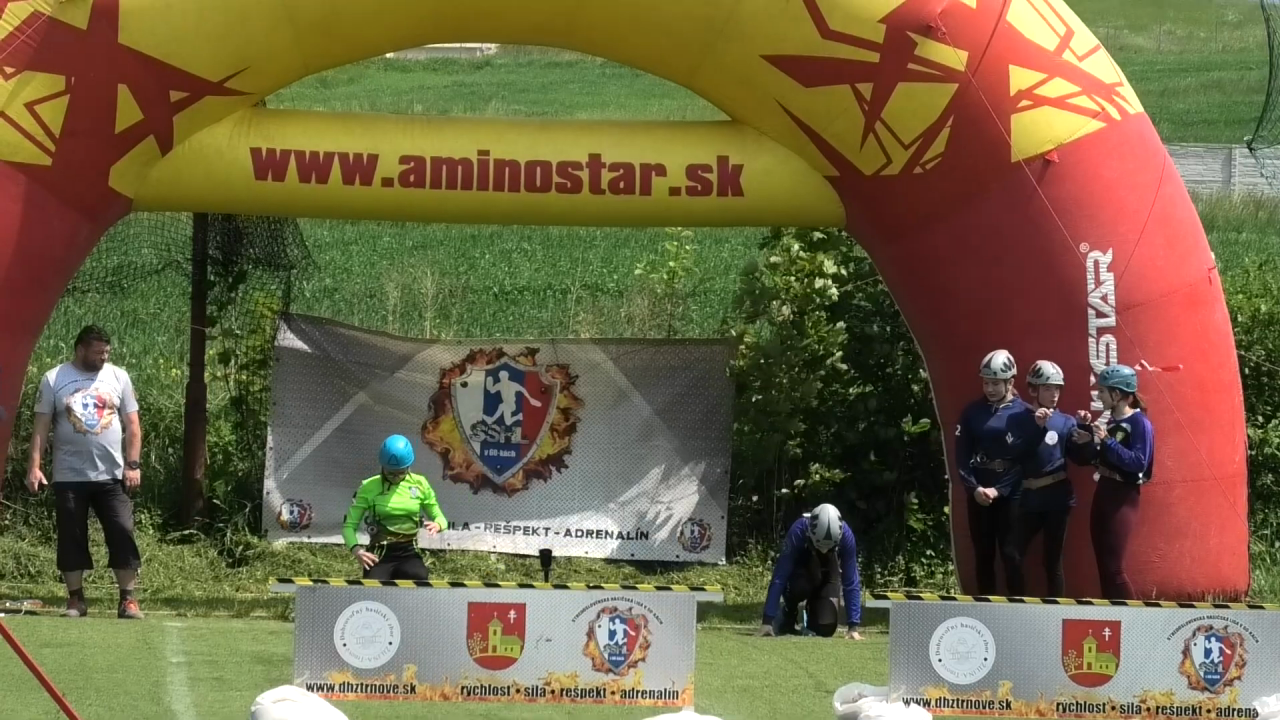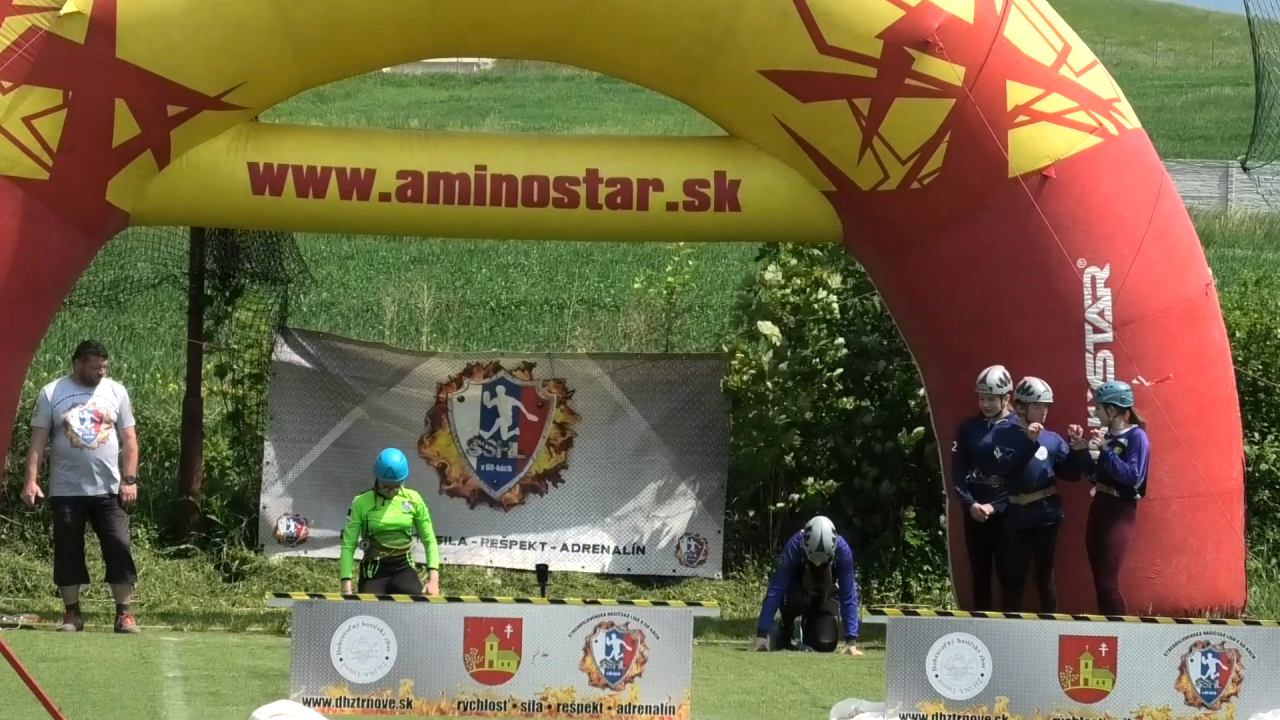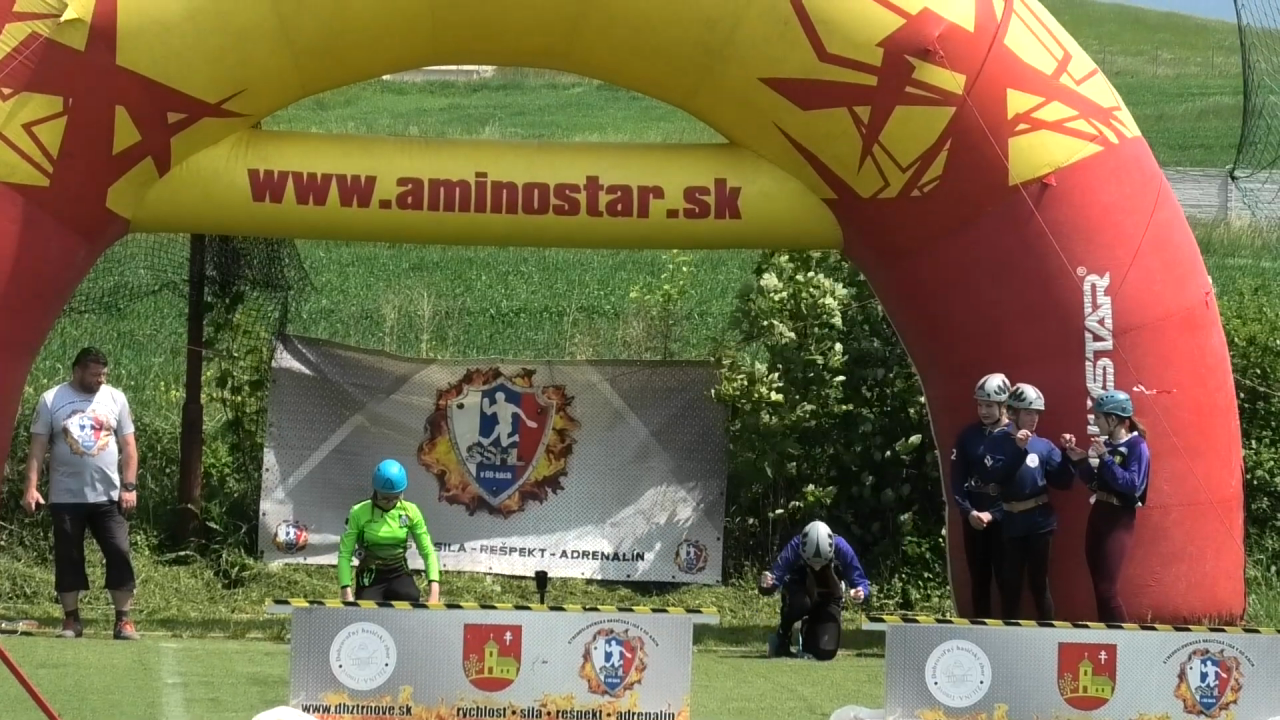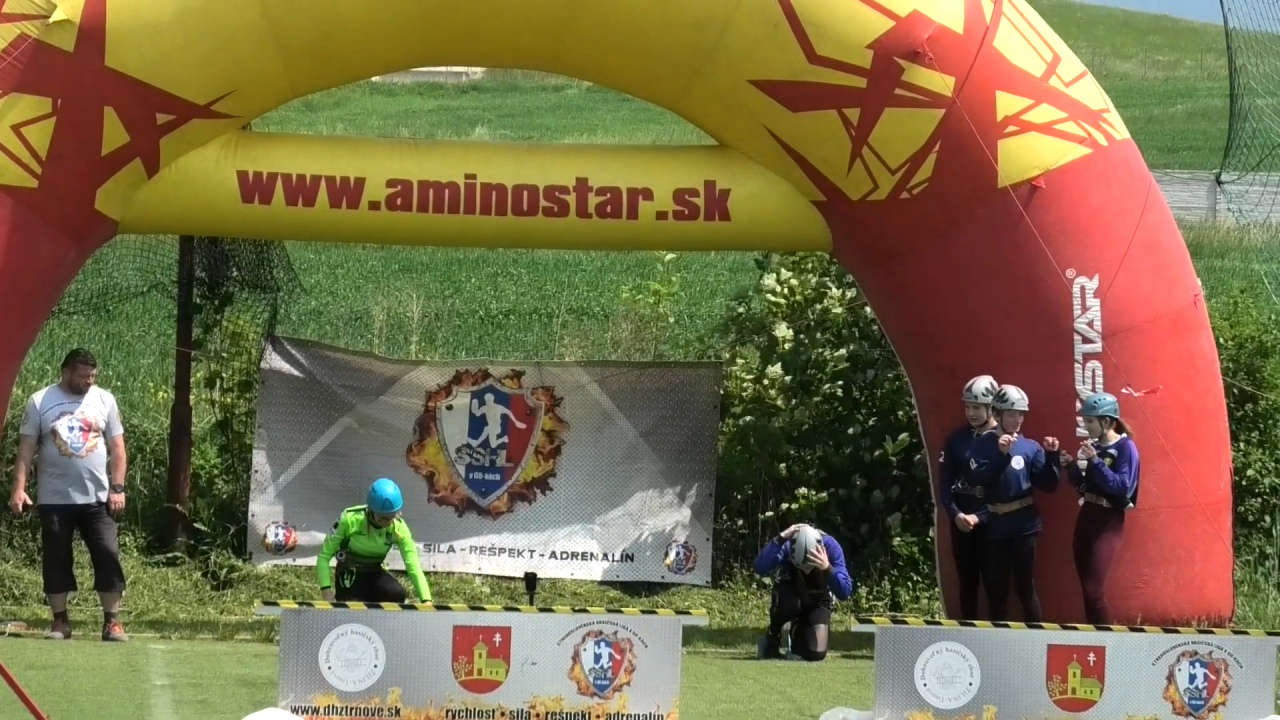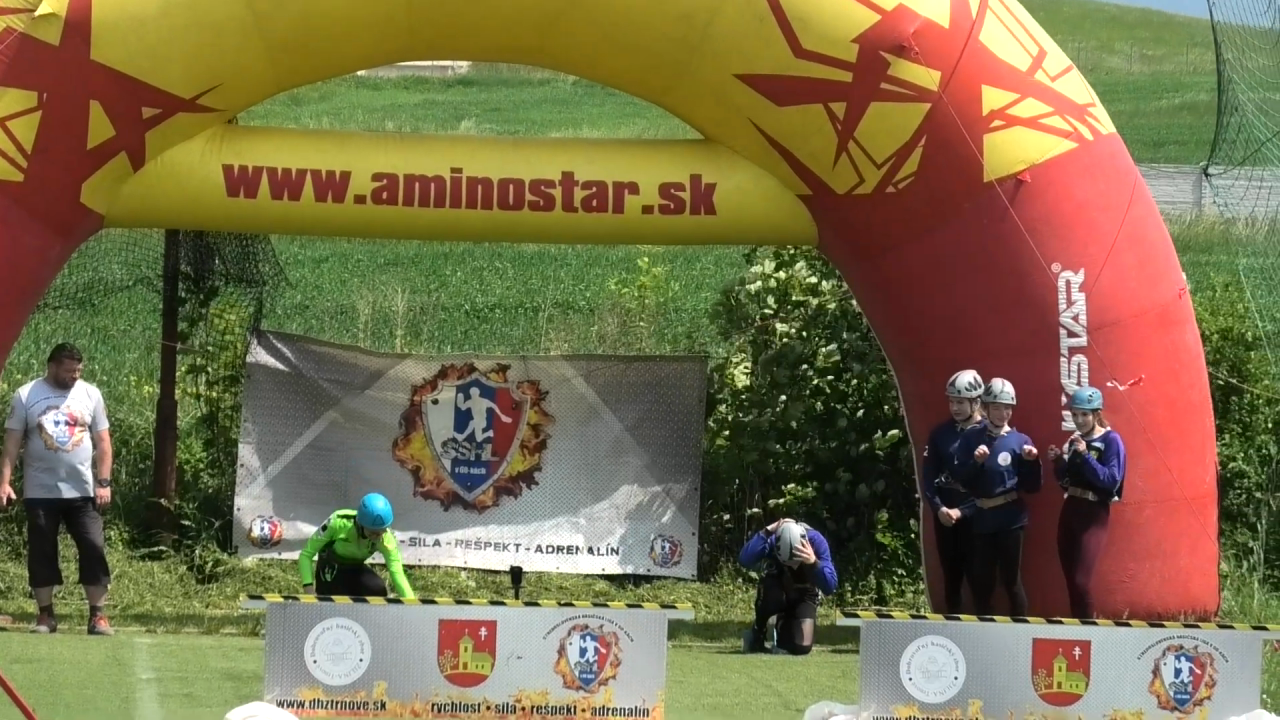
dt=0.3s
person 1, frame 1
left shoulder: (119, 377)
right shoulder: (53, 379)
left elbow: (132, 424)
right elbow: (41, 427)
left wrist: (133, 464)
right wrist: (34, 466)
left hip: (112, 475)
right hip: (69, 477)
left knee: (122, 534)
right knee: (71, 538)
left ankle: (128, 599)
right ankle: (75, 599)
person 1, frame 2
left shoulder: (116, 392)
right shoulder: (51, 393)
left elbow: (129, 439)
right elbow: (38, 440)
left wrist: (129, 479)
right wrist: (31, 480)
left hip: (109, 489)
right hip: (66, 491)
left knee: (119, 548)
right knee: (67, 552)
left ankle: (124, 613)
right ankle: (72, 613)
person 1, frame 3
left shoulder: (116, 398)
right shoulder: (51, 400)
left elbow: (128, 446)
right elbow: (37, 447)
left wrist: (129, 486)
right wrist: (31, 486)
left hip: (108, 496)
right hip: (66, 497)
left knee: (119, 555)
right knee: (67, 558)
left ankle: (123, 619)
right ankle: (71, 619)
person 1, frame 4
left shoulder: (105, 400)
right shoulder: (40, 401)
left elbow: (117, 447)
right elbow: (26, 448)
left wrist: (118, 488)
right wrist: (19, 487)
left hip: (97, 498)
right hip: (54, 499)
left knee: (108, 557)
right knee: (56, 560)
left ankle: (112, 621)
right ankle: (60, 621)
person 1, frame 5
left shoulder: (90, 394)
right shoulder: (25, 395)
left elbow: (102, 442)
left wrist: (104, 482)
left hip: (83, 492)
right hip: (40, 493)
left knee: (93, 550)
right knee: (41, 554)
left ankle: (98, 615)
right ankle: (45, 615)
person 2, frame 1
left shoulder: (1025, 413)
right shoulder: (972, 412)
right elbow: (961, 455)
left wrist: (998, 490)
right wrist: (974, 487)
left hip: (1011, 493)
right hip: (978, 493)
left knee: (1011, 555)
right knee: (983, 555)
person 2, frame 2
left shoulder: (1019, 429)
right shoulder: (968, 428)
right elbow: (957, 472)
left wrist: (994, 506)
right wrist: (970, 503)
left hip: (1006, 509)
right hip: (974, 508)
left knee: (1006, 571)
right knee: (979, 571)
person 2, frame 3
right shoulder: (968, 436)
right elbow: (957, 479)
left wrist: (993, 514)
right wrist: (968, 511)
right hip: (973, 515)
left knee: (1006, 578)
right knee: (979, 578)
person 2, frame 4
right shoulder: (956, 438)
right elbow: (944, 481)
left wrist: (979, 516)
right wrist: (955, 514)
right hip: (960, 518)
right knee: (967, 580)
person 2, frame 5
right shoulder: (941, 433)
right elbow: (928, 475)
left wrist: (962, 511)
right wrist: (938, 507)
left hip: (975, 513)
right hip: (944, 513)
right knee: (951, 575)
person 3, frame 1
left shoulder: (1066, 421)
right shoulder: (1021, 419)
right wrist: (1038, 427)
left hip: (1057, 498)
right hip: (1029, 498)
left knee: (1052, 561)
person 3, frame 2
left shoulder: (1052, 439)
left elbow: (1072, 473)
right wrist: (1029, 442)
left hip: (1047, 513)
right hip: (1018, 515)
left knee: (1044, 576)
right knee: (1014, 577)
person 3, frame 3
left shoulder: (1044, 446)
right shoulder: (997, 442)
left elbow: (1063, 482)
right elbow: (994, 475)
right wrist: (1019, 449)
left hip: (1039, 521)
right hip: (1010, 522)
left knee: (1039, 584)
right knee: (1009, 584)
person 3, frame 4
left shoulder: (1031, 446)
right shoulder: (983, 445)
left elbow: (1048, 484)
right elbow: (980, 479)
right wrist: (1001, 454)
left hip: (1024, 523)
right hip: (996, 524)
left knee: (1025, 585)
right knee: (996, 585)
person 3, frame 5
left shoulder: (1021, 441)
right shoulder: (971, 438)
left elbow: (1033, 486)
right elbow: (963, 480)
left wrist: (1031, 460)
right wrist: (975, 461)
left hip: (1011, 518)
right hip: (982, 518)
left knee: (1011, 579)
right knee: (982, 579)
person 4, frame 1
left shoulder: (1139, 421)
right shoulder: (1112, 420)
left elbow: (1139, 463)
left wrist: (1107, 441)
right wrist: (1088, 438)
left hip: (1124, 496)
right hip: (1104, 491)
left knee: (1112, 565)
right knee: (1102, 563)
person 4, frame 2
left shoulder: (1136, 437)
right shoulder: (1108, 435)
left elbow: (1133, 476)
left wrist: (1105, 449)
right wrist: (1082, 450)
left hip: (1120, 511)
right hip: (1099, 506)
left knee: (1107, 581)
right knee: (1098, 579)
person 4, frame 3
left shoulder: (1137, 445)
right shoulder: (1108, 444)
left elbow: (1132, 484)
left wrist: (1105, 457)
right wrist: (1081, 460)
left hip: (1119, 519)
right hip: (1098, 515)
left knee: (1107, 588)
right knee: (1099, 587)
person 4, frame 4
left shoulder: (1126, 447)
right shoulder: (1095, 446)
left elbow: (1123, 487)
left wrist: (1095, 461)
right wrist: (1072, 466)
left hip: (1108, 521)
right hip: (1086, 516)
left knee: (1093, 589)
right knee: (1087, 588)
person 4, frame 5
left shoulder: (1111, 440)
right shoulder: (1075, 440)
left elbow: (1112, 480)
left wrist: (1085, 456)
right wrist: (1058, 461)
left hip: (1094, 514)
right hip: (1070, 510)
left knee: (1080, 581)
right knee: (1070, 580)
